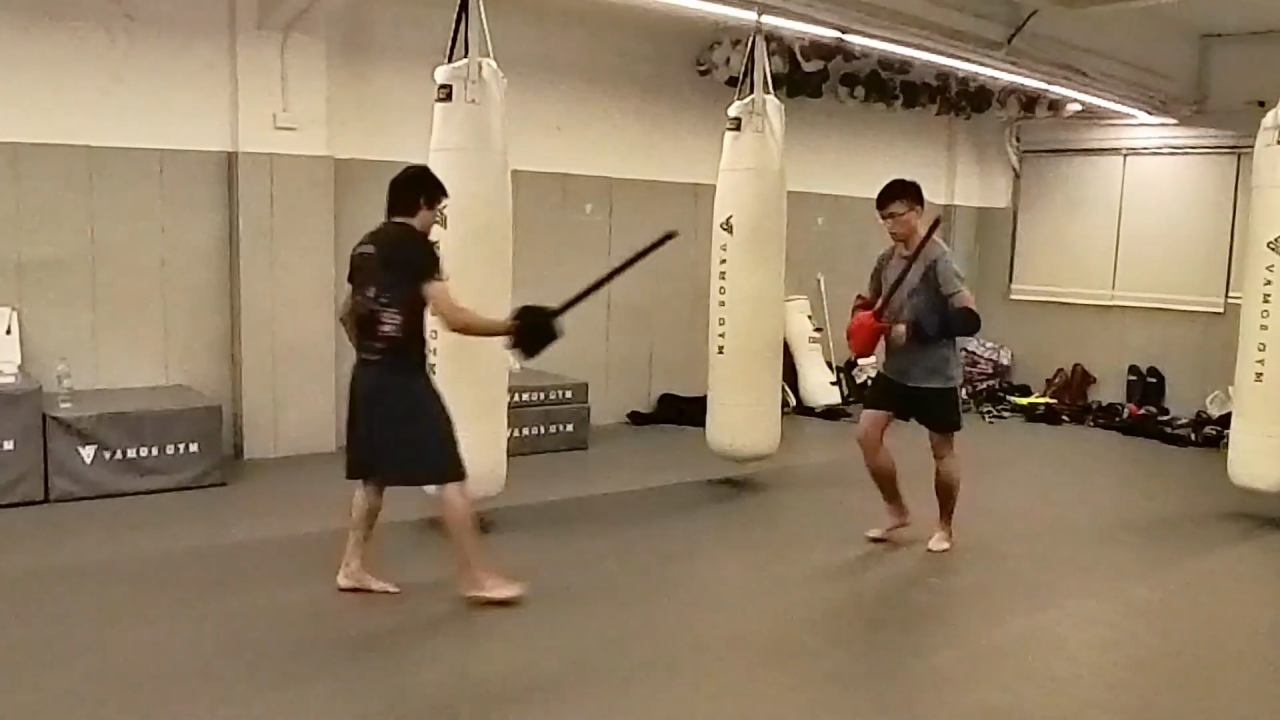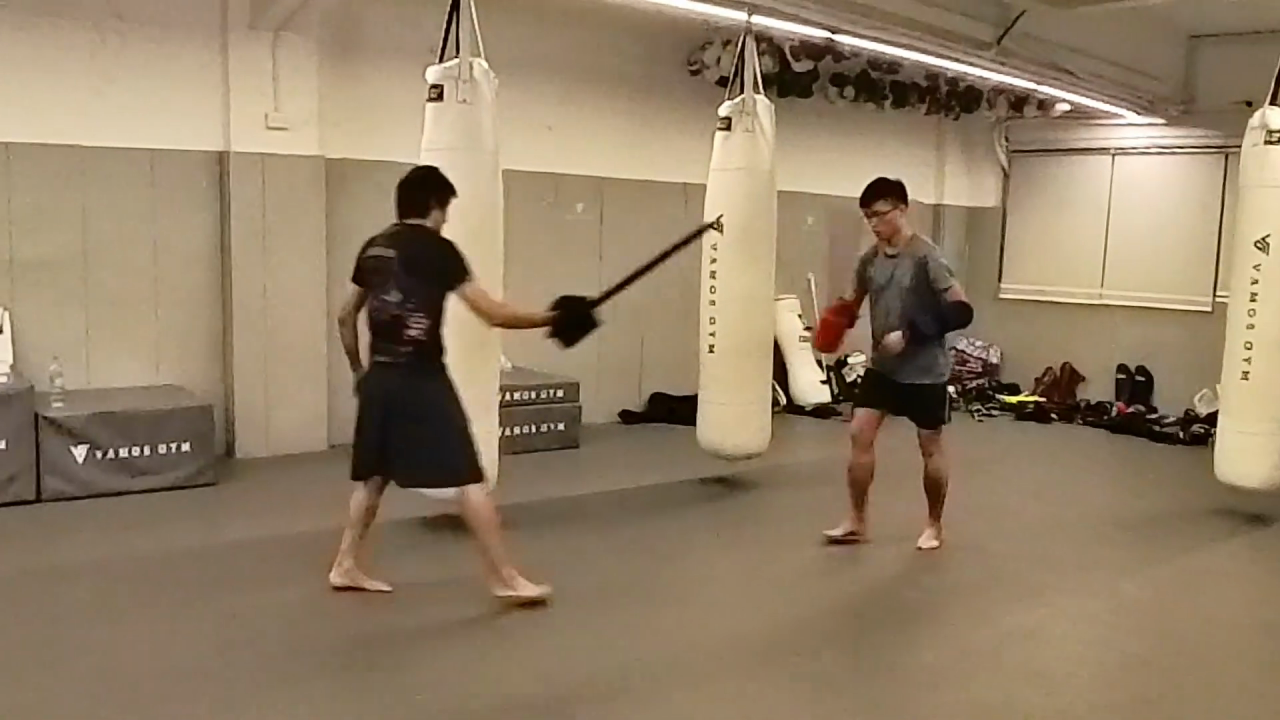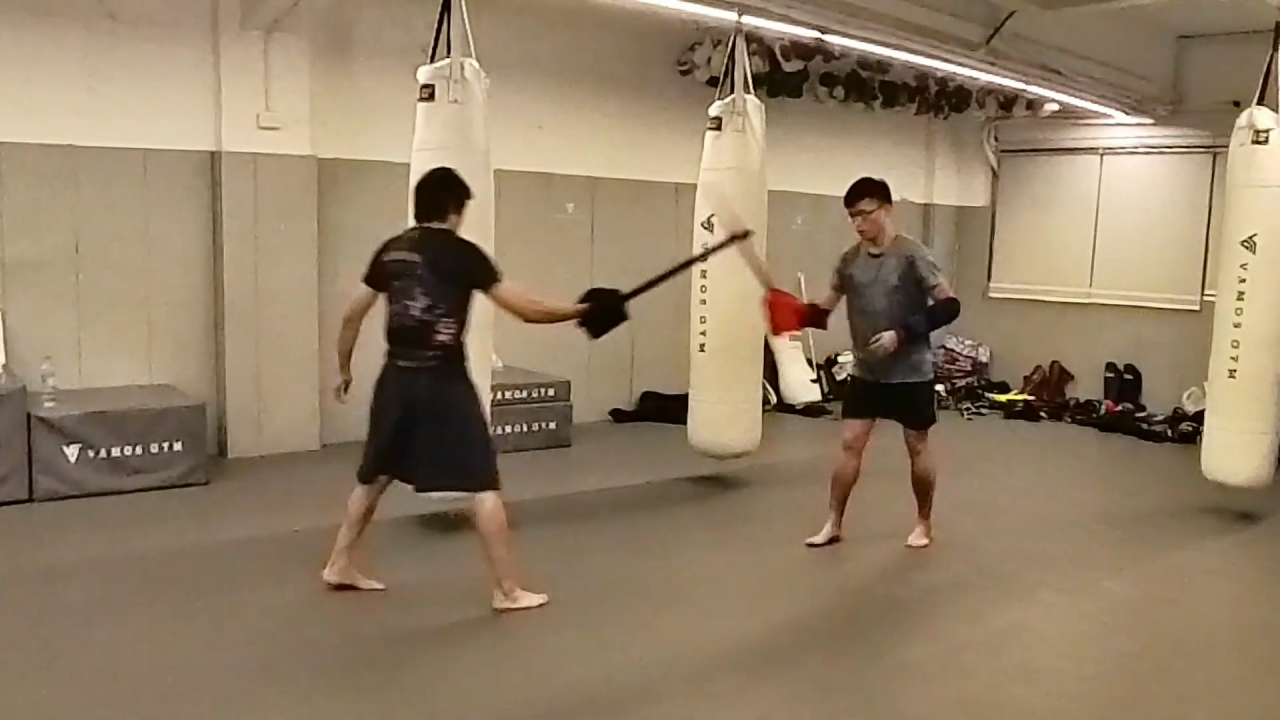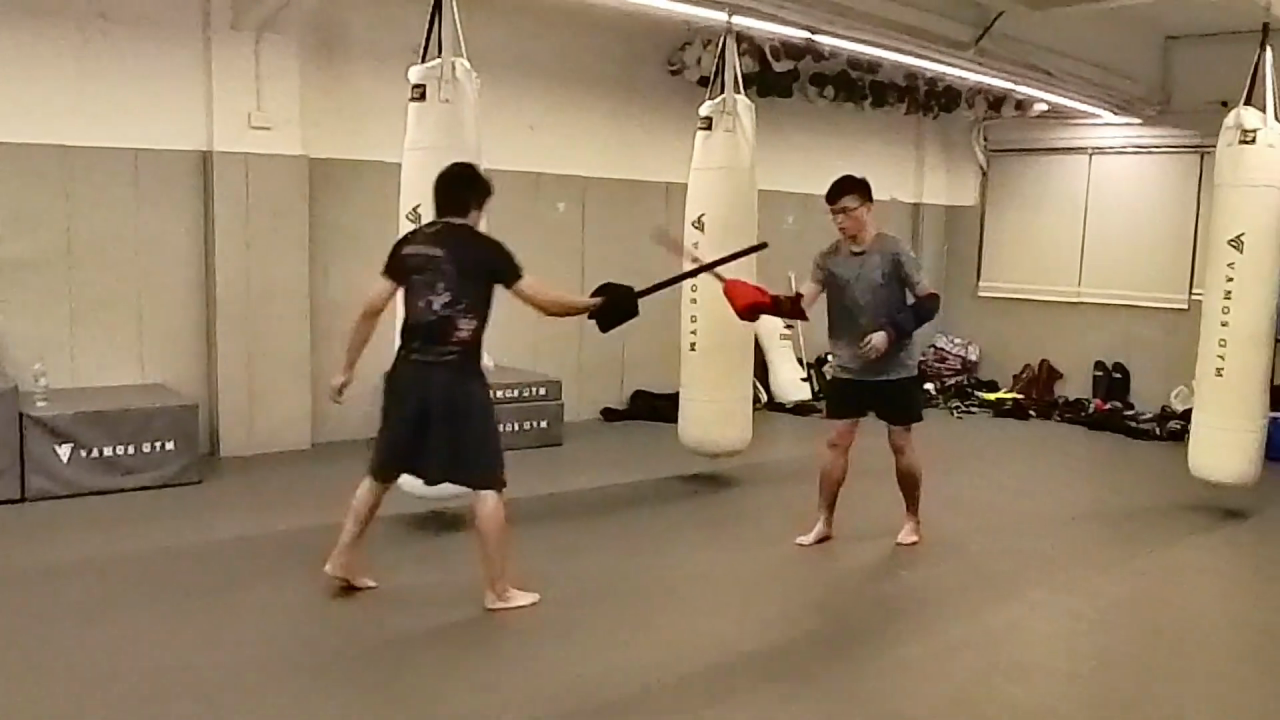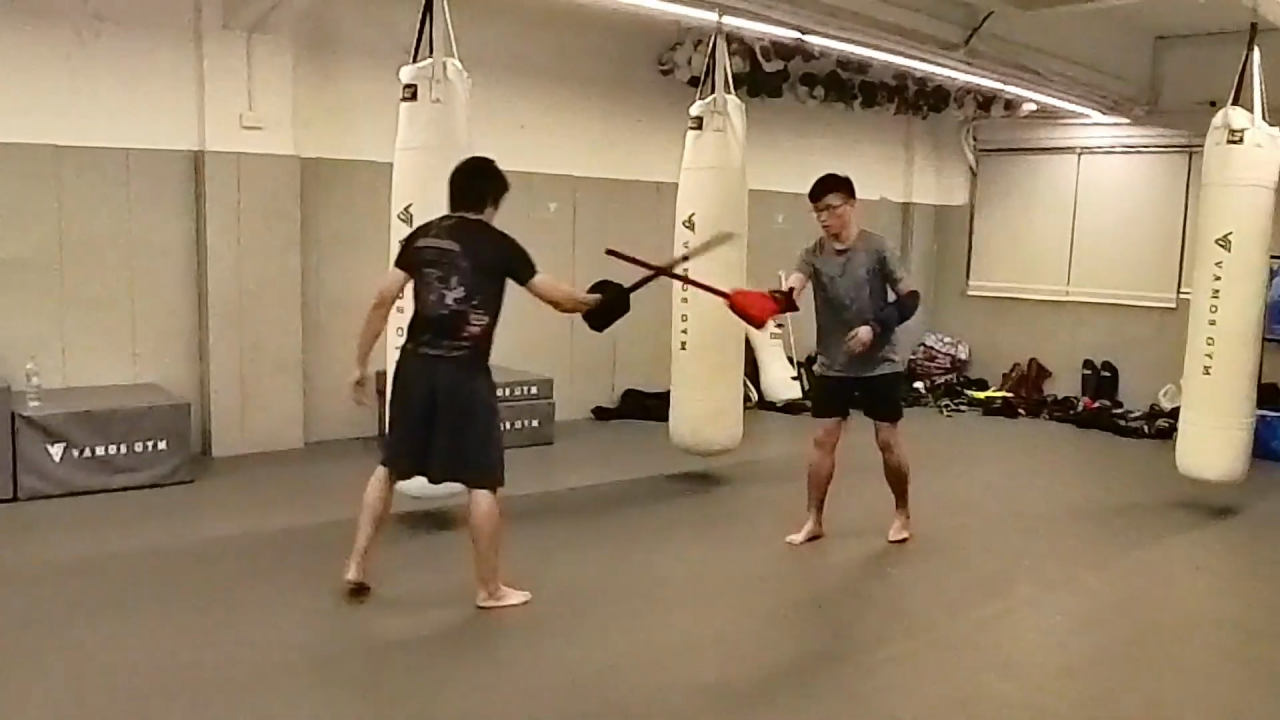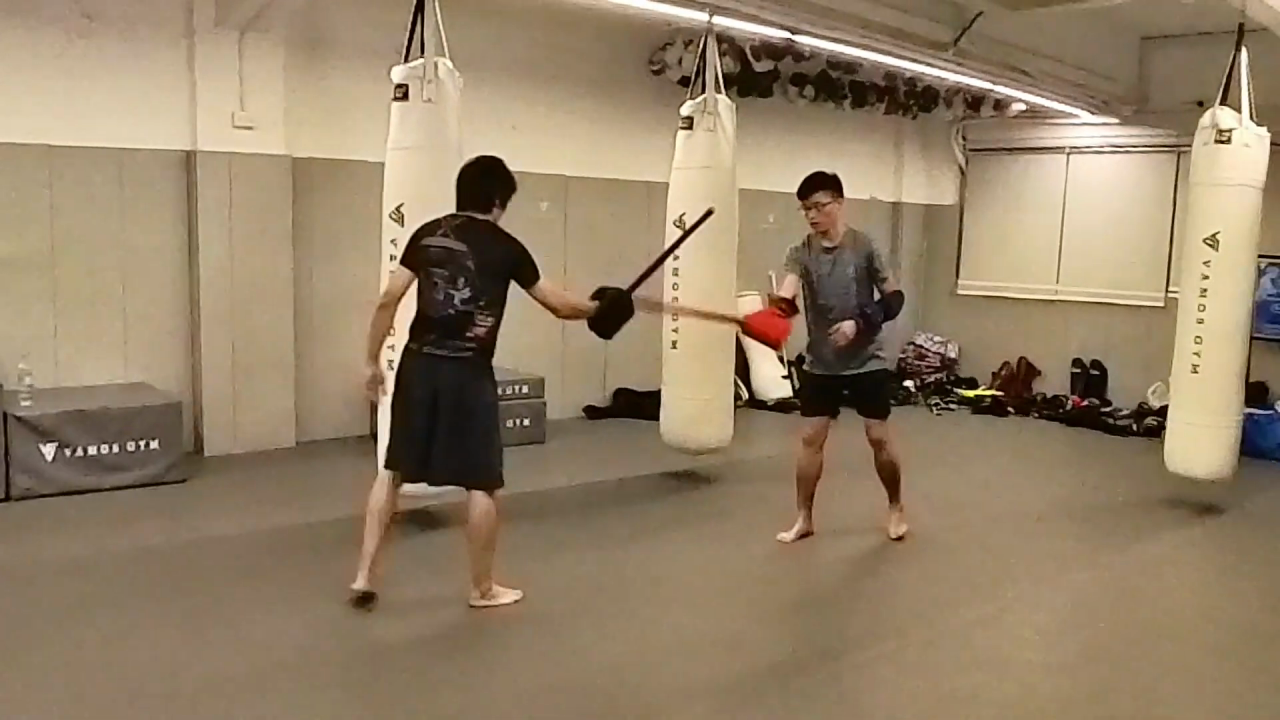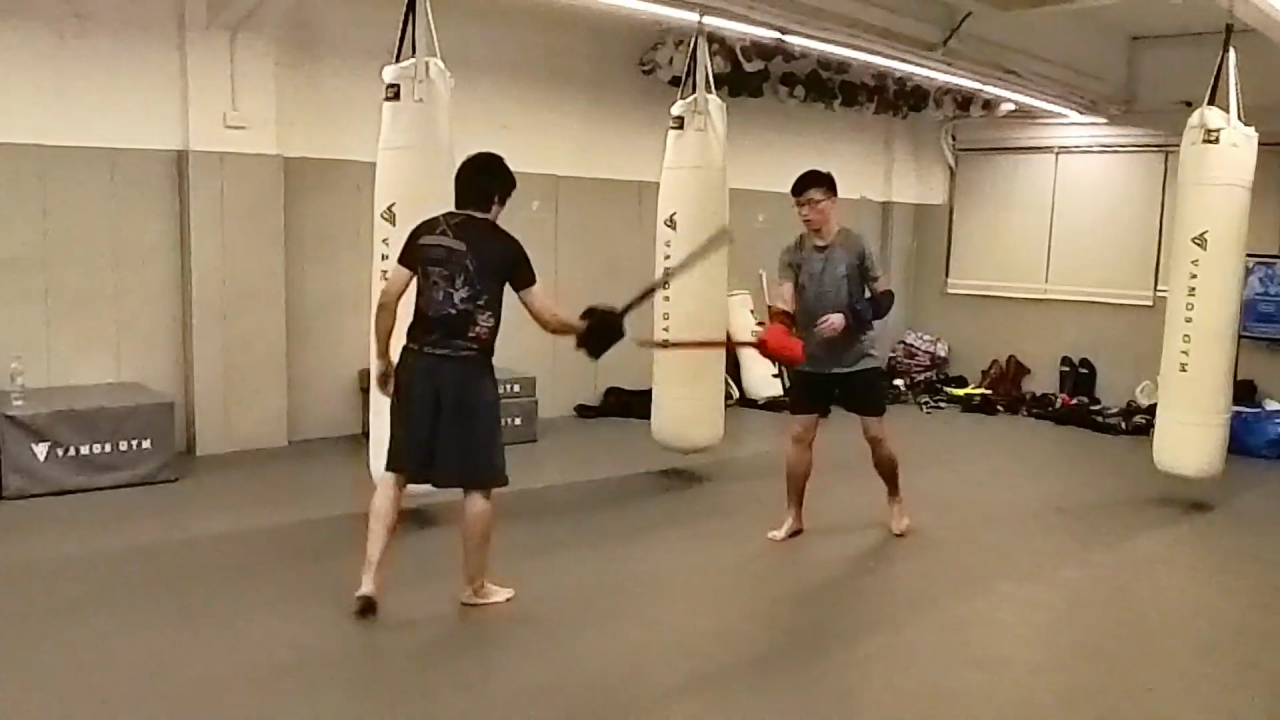
dt=0.1s
person 1, frame 1
left shoulder: (368, 244)
right shoulder: (415, 245)
left elbow: (347, 313)
right elbow: (453, 317)
right wrist: (509, 327)
left hip: (370, 374)
right hip: (401, 377)
left knee: (373, 476)
right knee: (449, 477)
left ankle: (353, 567)
right ankle: (478, 578)
person 1, frame 2
left shoulder: (374, 247)
right shoulder: (437, 249)
left elbow: (345, 316)
right elbow: (492, 313)
left wrist: (357, 367)
right wrist: (550, 317)
left hip: (379, 375)
right hip: (421, 377)
left knee: (371, 475)
right knee: (468, 479)
left ankle: (345, 566)
right ankle: (507, 580)
person 1, frame 3
left shoulder: (390, 252)
right shoulder: (463, 253)
left elbow: (352, 317)
right elbow: (526, 308)
left wrist: (343, 371)
right wrist: (580, 311)
left hip: (397, 379)
right hip: (443, 382)
left knee: (375, 476)
right knee: (483, 485)
left ankle: (340, 565)
right ankle: (507, 589)
person 1, frame 4
left shoulder: (408, 244)
right shoulder: (485, 250)
left elbow: (370, 311)
right elbow: (546, 302)
left wrist: (347, 369)
right wrist: (596, 303)
left hip: (408, 372)
right hip: (458, 377)
left knee: (380, 471)
right knee: (486, 485)
left ankle: (342, 560)
right ankle: (498, 589)
person 1, frame 5
left shoulder: (421, 237)
right shoulder: (499, 246)
left elbow: (383, 301)
right elbow: (558, 298)
left wrist: (360, 362)
right wrist: (597, 300)
left hip: (416, 366)
right hip: (464, 373)
left knee: (391, 466)
right knee: (482, 483)
left ankle: (357, 564)
right ankle: (489, 588)
person 1, frame 6
left shoulder: (428, 234)
right shoulder: (505, 247)
left elbow: (387, 300)
right elbow: (561, 304)
left wrist: (372, 361)
right wrist: (606, 305)
left hip: (418, 363)
right hip: (468, 372)
left knee: (395, 469)
right knee: (480, 484)
left ankle: (365, 572)
right ankle: (484, 587)
person 1, frame 7
left shoulder: (425, 233)
right shoulder: (503, 247)
left elbow: (388, 298)
right elbow: (549, 318)
left wrist: (384, 359)
right wrist: (587, 327)
left hip: (418, 365)
right hip: (468, 372)
left knee: (397, 473)
right knee: (477, 484)
left ankle: (369, 576)
right ankle: (475, 586)
person 2, frame 1
left shoulder: (938, 259)
right shoulder: (886, 260)
left elbow: (968, 319)
right elbow: (868, 302)
left wrist: (915, 330)
left hip: (936, 374)
right hip: (895, 371)
left knee: (942, 451)
right knee: (867, 434)
left ankle: (945, 527)
right ankle: (896, 511)
person 2, frame 2
left shoulder: (926, 256)
right shoulder: (870, 259)
left elbow: (961, 310)
right elbow: (851, 306)
left wrist: (911, 333)
right wrist: (837, 319)
left hip: (926, 370)
right hip: (883, 367)
left knee: (931, 447)
right knee: (860, 435)
left ankle: (934, 524)
right ankle: (856, 520)
person 2, frame 3
left shoulder: (912, 255)
right shoulder: (850, 260)
left elbow: (949, 306)
right elbow: (826, 309)
left wrist: (903, 333)
right wrist: (801, 314)
left hip: (910, 370)
right hip: (867, 370)
left knee: (917, 446)
right knee: (850, 444)
left ankle: (924, 522)
right ankle: (834, 523)
person 2, frame 4
left shoulder: (894, 251)
right shoulder: (829, 257)
left elbow: (929, 302)
right elbow: (803, 301)
left wrist: (891, 332)
right wrist: (762, 302)
left hip: (895, 368)
right hip: (849, 367)
left knee: (901, 444)
right knee: (837, 443)
left ankle: (912, 519)
right ankle: (824, 523)
person 2, frame 5
left shoulder: (876, 250)
right shoulder: (813, 254)
left elbow: (908, 299)
right elbow: (793, 287)
left wrist: (874, 327)
left hip: (879, 364)
right hip: (833, 367)
left knee: (888, 442)
right knee: (823, 441)
left ankle: (902, 514)
right ankle: (814, 521)
person 2, frame 6
left shoulder: (865, 247)
right shoulder: (801, 253)
left elbow: (894, 299)
right elbow: (788, 292)
left wrist: (861, 323)
right wrist: (779, 305)
left hip: (867, 361)
right hip: (820, 364)
left knee: (878, 438)
right knee: (811, 438)
left ankle: (896, 508)
right ankle: (804, 519)
person 2, frame 7
left shoulder: (856, 247)
right shoulder: (793, 253)
left elbow: (884, 297)
right elbow: (786, 302)
left wrist: (849, 319)
left hip: (858, 360)
right hip: (811, 363)
left knee: (876, 436)
right knee: (799, 436)
left ankle: (895, 502)
right ankle: (794, 517)
